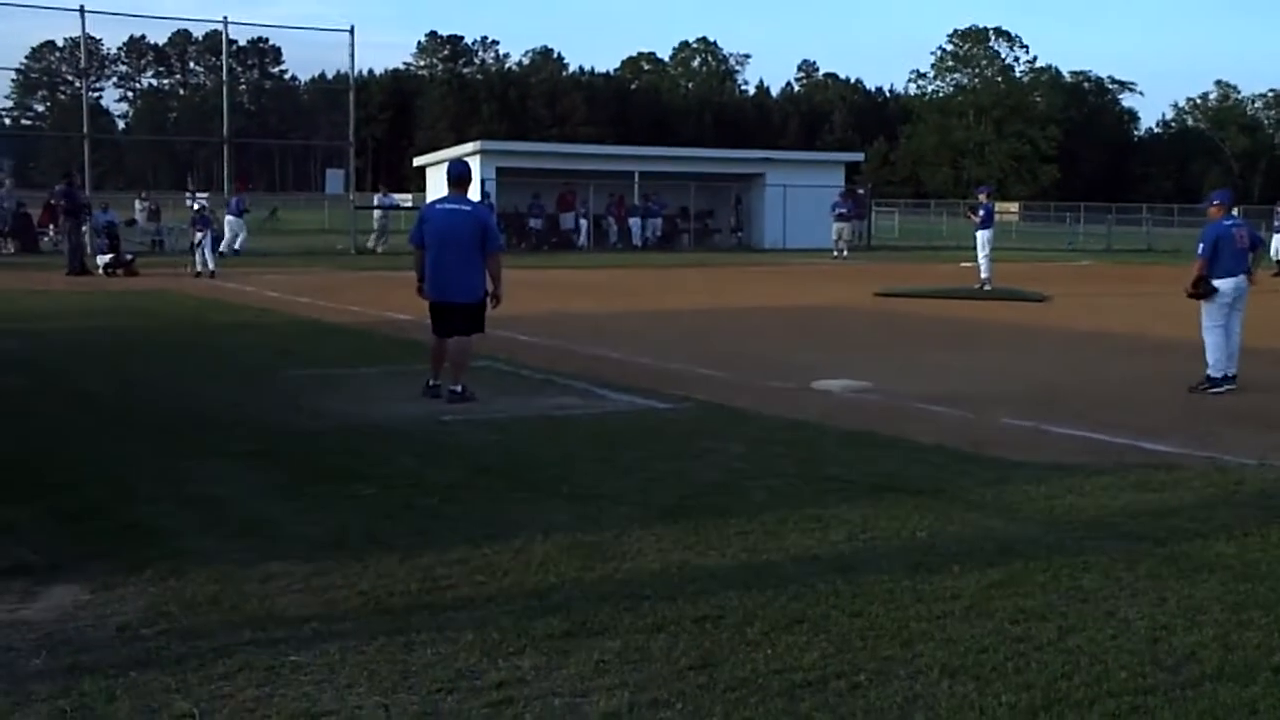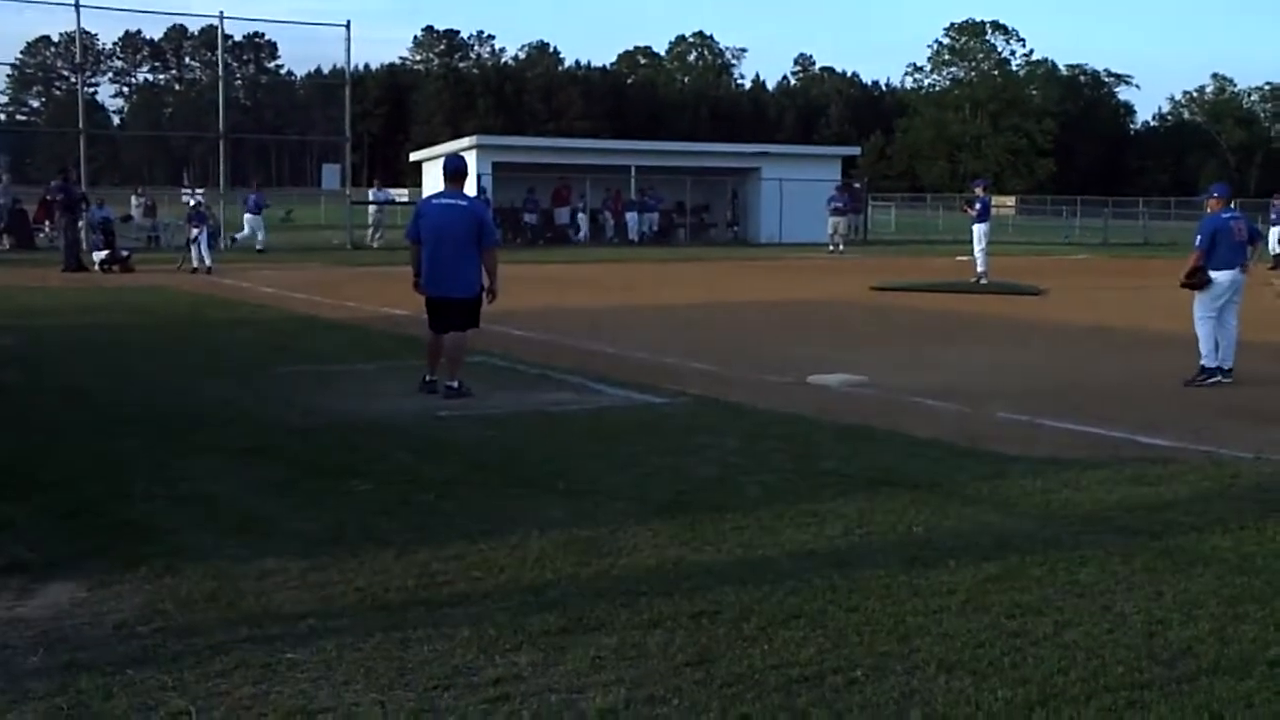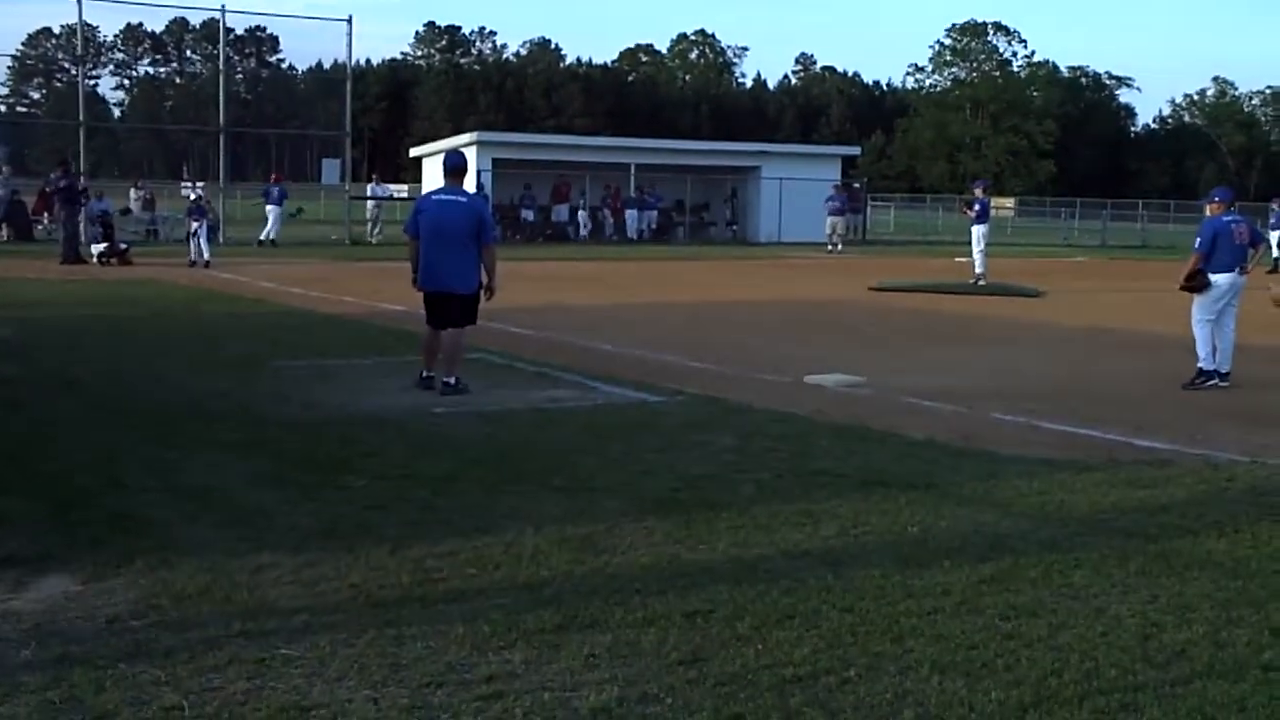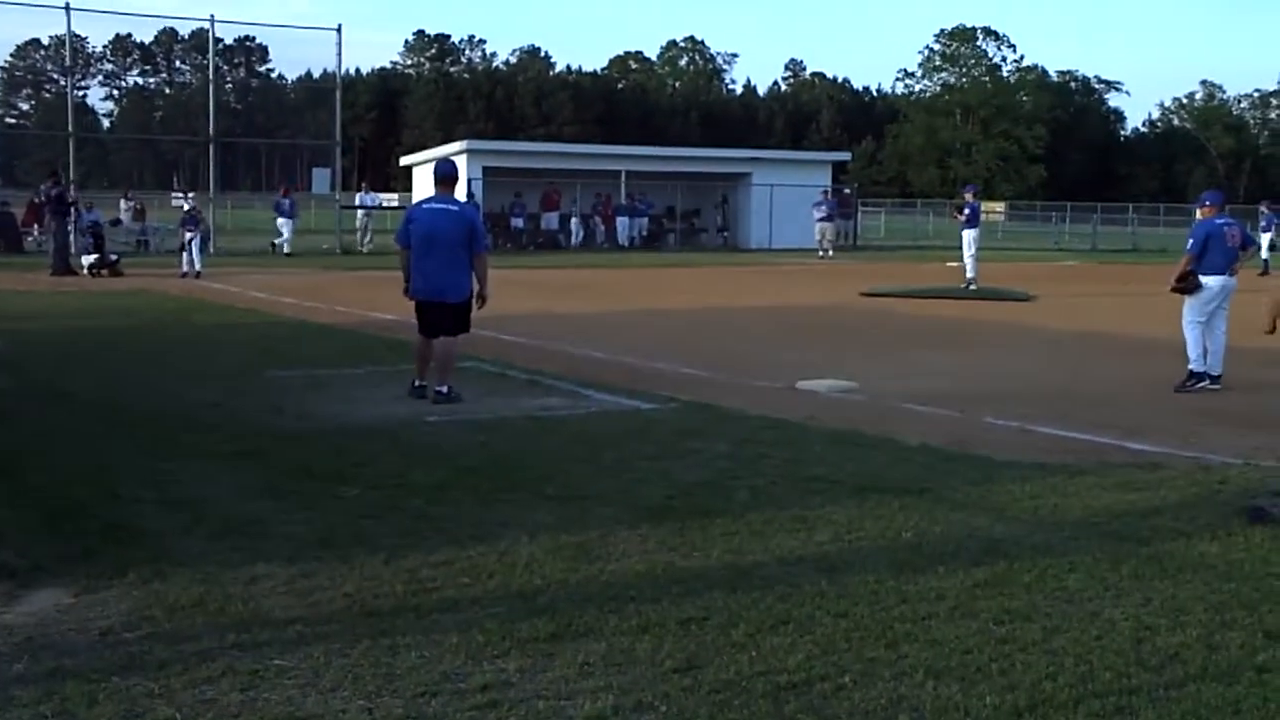
dt=0.2s
person 1, frame 1
left shoulder: (427, 211)
right shoulder: (481, 214)
left elbow: (418, 250)
right elbow: (492, 255)
left wrist: (420, 279)
right wrist: (497, 286)
left hip: (437, 287)
right hip: (469, 289)
left knee: (440, 335)
right knee: (462, 336)
left ankle: (434, 383)
right ankle: (456, 388)
person 1, frame 2
left shoulder: (424, 206)
right shoulder: (477, 209)
left elbow: (415, 245)
right elbow: (488, 250)
left wrist: (416, 274)
right wrist: (493, 281)
left hip: (433, 282)
right hip: (465, 284)
left knee: (436, 330)
right knee: (458, 331)
left ankle: (430, 378)
right ankle: (452, 383)
person 1, frame 3
left shoulder: (423, 202)
right shoulder: (476, 206)
left elbow: (413, 241)
right elbow: (487, 247)
left wrist: (415, 271)
right wrist: (491, 278)
left hip: (431, 278)
right hip: (464, 281)
left knee: (434, 326)
right knee: (455, 328)
left ankle: (427, 375)
right ankle: (449, 380)
person 1, frame 4
left shoulder: (414, 211)
right shoulder: (468, 214)
left elbow: (405, 251)
right elbow: (479, 255)
left wrist: (406, 280)
right wrist: (483, 287)
left hip: (423, 287)
right hip: (456, 289)
left knee: (426, 335)
right knee: (448, 336)
left ankle: (419, 383)
right ankle: (442, 389)
person 2, frame 1
left shoulder: (1213, 228)
right shoulder: (1243, 226)
left elbow: (1202, 259)
right elbow: (1258, 247)
left wrist: (1192, 282)
right wrist: (1251, 270)
left hip: (1220, 284)
right hip: (1241, 282)
left knee: (1213, 328)
right knee: (1233, 329)
left ankle: (1215, 378)
right ankle: (1229, 375)
person 2, frame 2
left shoulder: (1211, 220)
right shoulder: (1242, 220)
left elbow: (1199, 251)
right elbow: (1259, 240)
left wrist: (1186, 272)
right wrist: (1250, 262)
left hip: (1217, 276)
right hip: (1237, 275)
left knee: (1204, 317)
right knee: (1228, 322)
left ankle: (1209, 367)
right ankle: (1225, 368)
person 2, frame 3
left shoulder: (1211, 223)
right shoulder: (1244, 223)
left elbow: (1198, 253)
right elbow: (1262, 243)
left wrist: (1185, 274)
right wrist: (1251, 264)
left hip: (1216, 279)
right hip: (1237, 278)
left knee: (1202, 321)
right knee: (1226, 325)
left ankle: (1207, 370)
right ankle: (1223, 372)
person 2, frame 4
left shoulder: (1203, 226)
right shoulder: (1235, 226)
left elbow: (1190, 255)
right elbow: (1251, 246)
left wrist: (1176, 276)
right wrist: (1238, 262)
left hip: (1207, 282)
right hip: (1228, 280)
left knee: (1192, 322)
right knee: (1217, 327)
left ankle: (1197, 372)
right ankle: (1214, 374)
